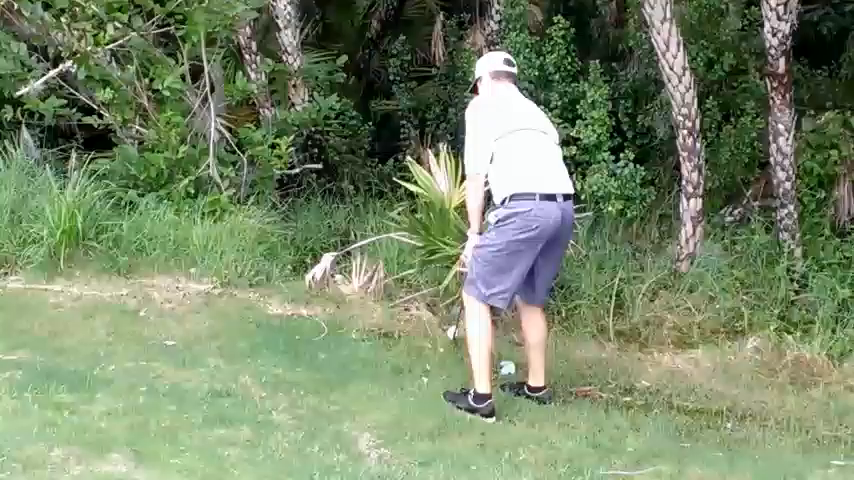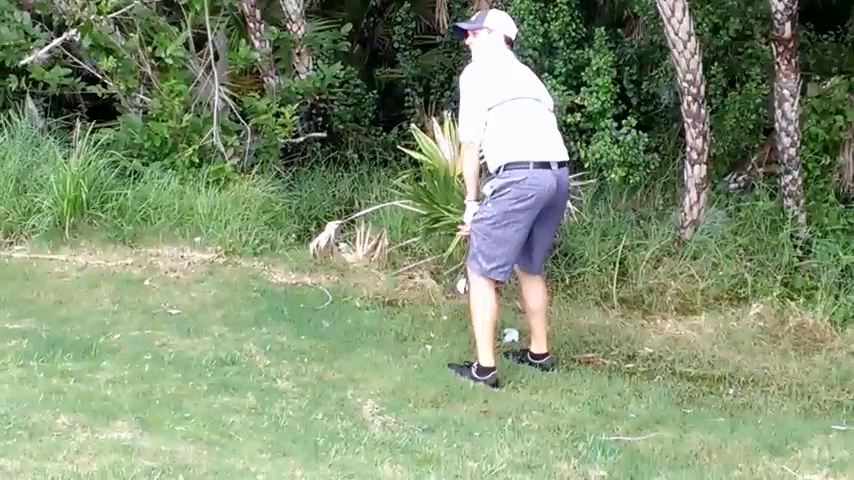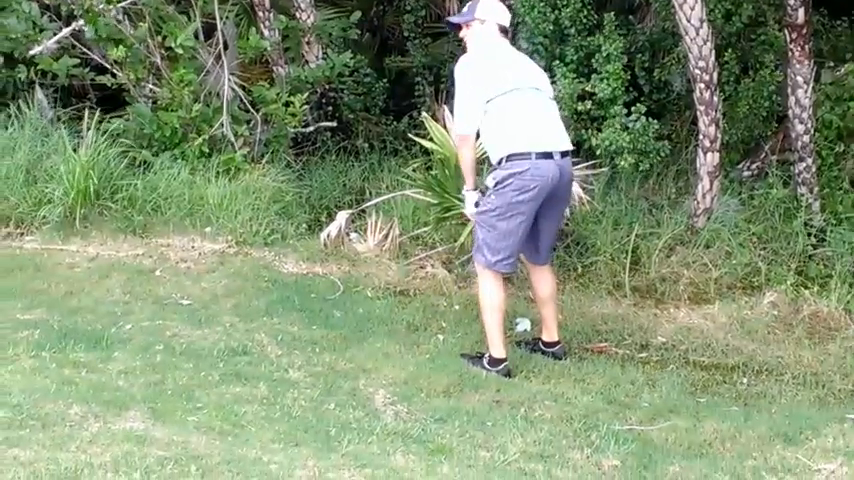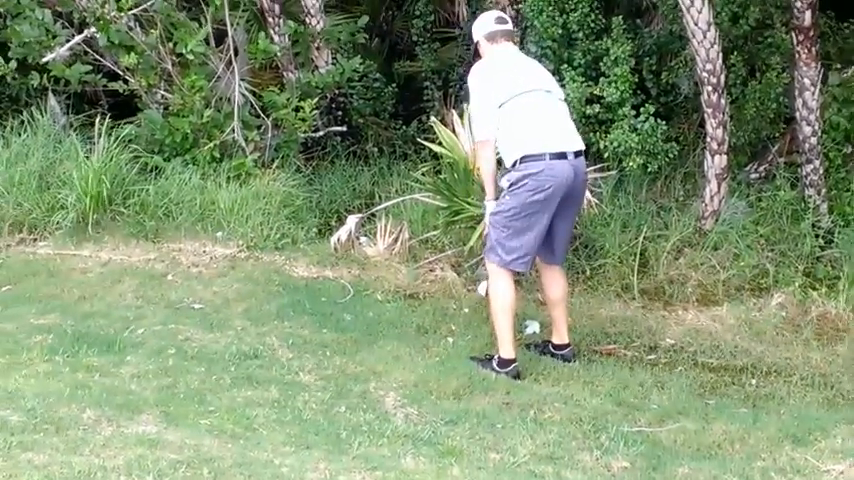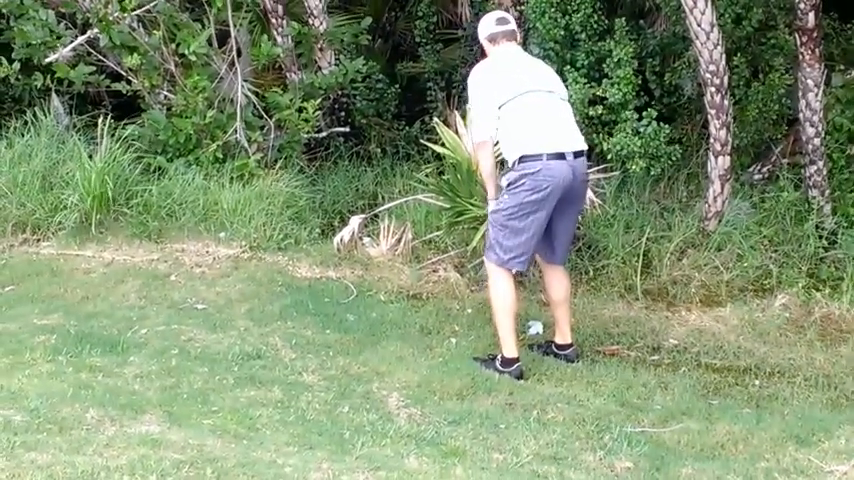
dt=0.4s
person 1, frame 1
left shoulder: (483, 105)
right shoulder: (534, 110)
left elbow: (475, 175)
left wrist: (474, 234)
left hip: (525, 207)
right hip: (563, 206)
left knee: (476, 296)
right knee: (530, 300)
left ankle: (480, 396)
right ankle: (537, 385)
person 1, frame 2
left shoulder: (478, 71)
right shoulder: (527, 75)
left elbow: (470, 141)
left wrist: (471, 202)
left hip: (520, 176)
right hip: (558, 173)
left knee: (481, 272)
right knee: (529, 268)
left ankle: (485, 368)
right ankle: (539, 352)
person 1, frame 3
left shoulder: (472, 61)
right shoulder: (527, 63)
left elbow: (465, 134)
left wrist: (470, 189)
left hip: (522, 166)
right hip: (561, 163)
left knee: (488, 264)
right knee: (538, 257)
left ankle: (496, 359)
right ankle: (551, 340)
person 1, frame 4
left shoulder: (484, 70)
right shoulder: (537, 68)
left elbow: (485, 142)
left wrist: (491, 200)
left hip: (536, 168)
right hip: (574, 164)
left knee: (498, 262)
right knee: (550, 259)
left ankle: (505, 359)
right ankle: (560, 343)
person 1, frame 5
left shoulder: (484, 71)
right shoulder: (543, 69)
left elbow: (482, 143)
left wrist: (493, 197)
left hip: (536, 168)
right hip: (576, 164)
left knee: (498, 264)
right knee: (552, 259)
left ankle: (508, 359)
right ankle: (564, 343)
